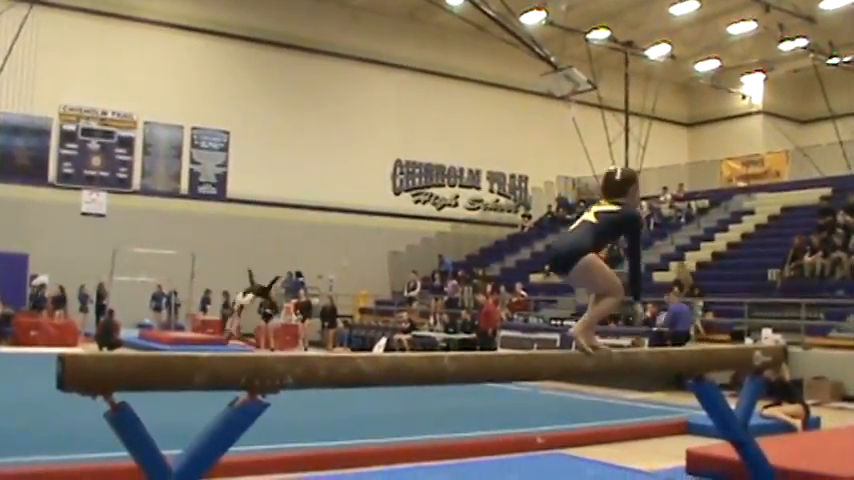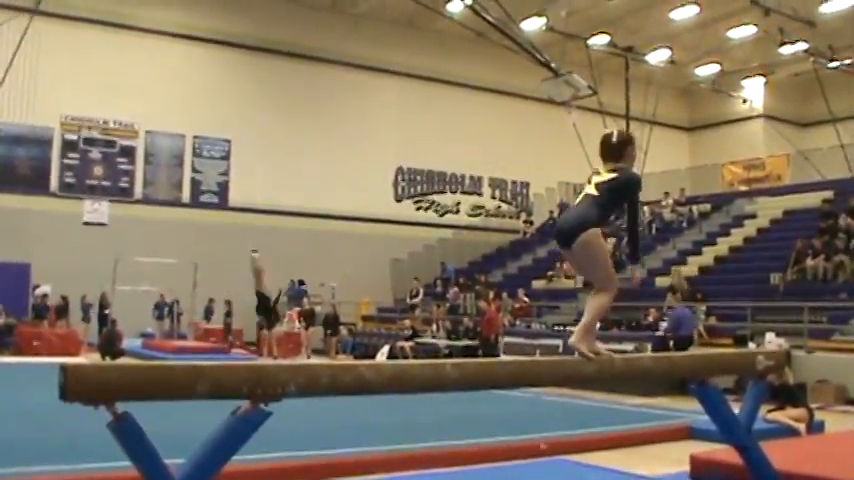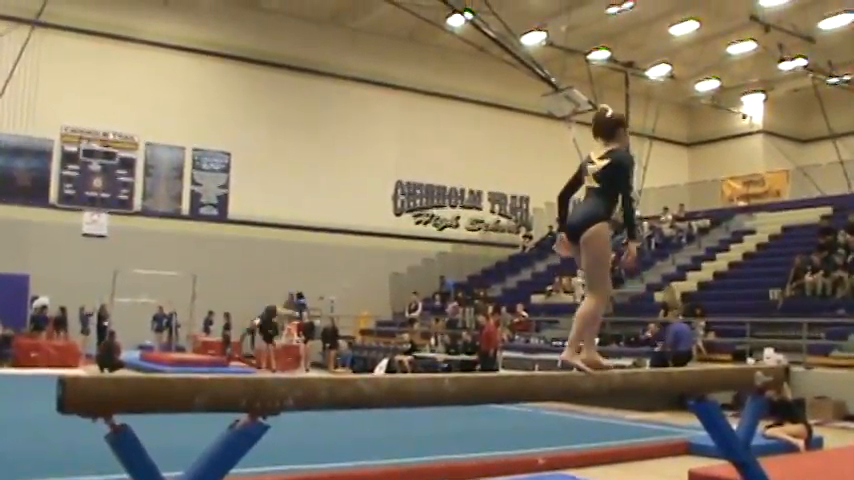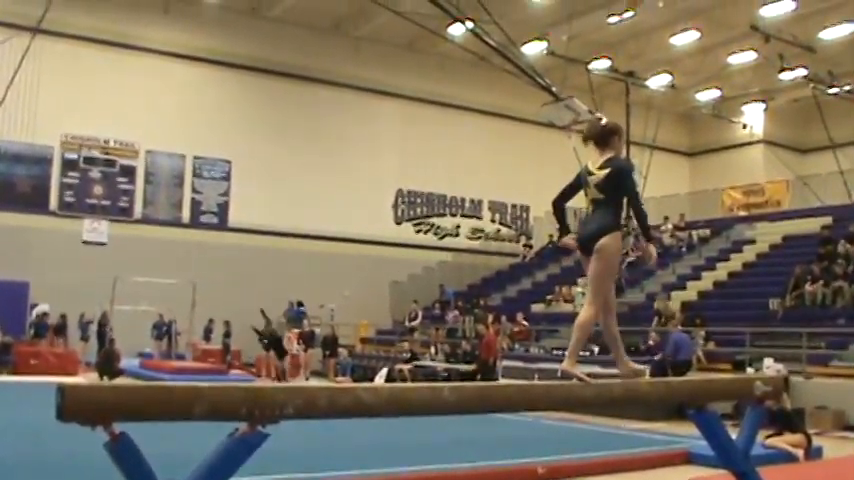
dt=0.2s
person 1, frame 1
left shoulder: (598, 208)
right shoulder: (631, 215)
right elbow: (634, 258)
right wrist: (636, 300)
left hip: (557, 254)
right hip: (576, 254)
left knee: (604, 288)
right knee: (616, 292)
left ankle: (587, 334)
right ankle: (581, 329)
person 1, frame 2
left shoulder: (598, 176)
right shoulder: (630, 178)
right elbow: (632, 221)
left wrist: (572, 252)
right wrist: (635, 263)
left hip: (563, 227)
right hip: (584, 229)
left knee: (601, 286)
right knee: (608, 289)
left ankle: (588, 338)
right ankle: (581, 336)
person 1, frame 3
left shoulder: (589, 160)
right shoulder: (622, 158)
left elbow: (564, 196)
right elbow: (626, 200)
left wrist: (564, 231)
right wrist: (631, 239)
left hip: (575, 222)
right hip: (595, 223)
left knee: (601, 291)
right knee: (596, 293)
left ankle: (590, 351)
right ankle: (572, 350)
person 1, frame 4
left shoulder: (586, 171)
right shoulder: (620, 166)
left elbow: (557, 202)
right elbow: (635, 205)
left wrist: (565, 232)
right wrist: (648, 240)
left hip: (586, 235)
right hip: (606, 235)
left knee: (607, 304)
right knee: (594, 303)
left ankle: (623, 363)
right ankle: (570, 360)
